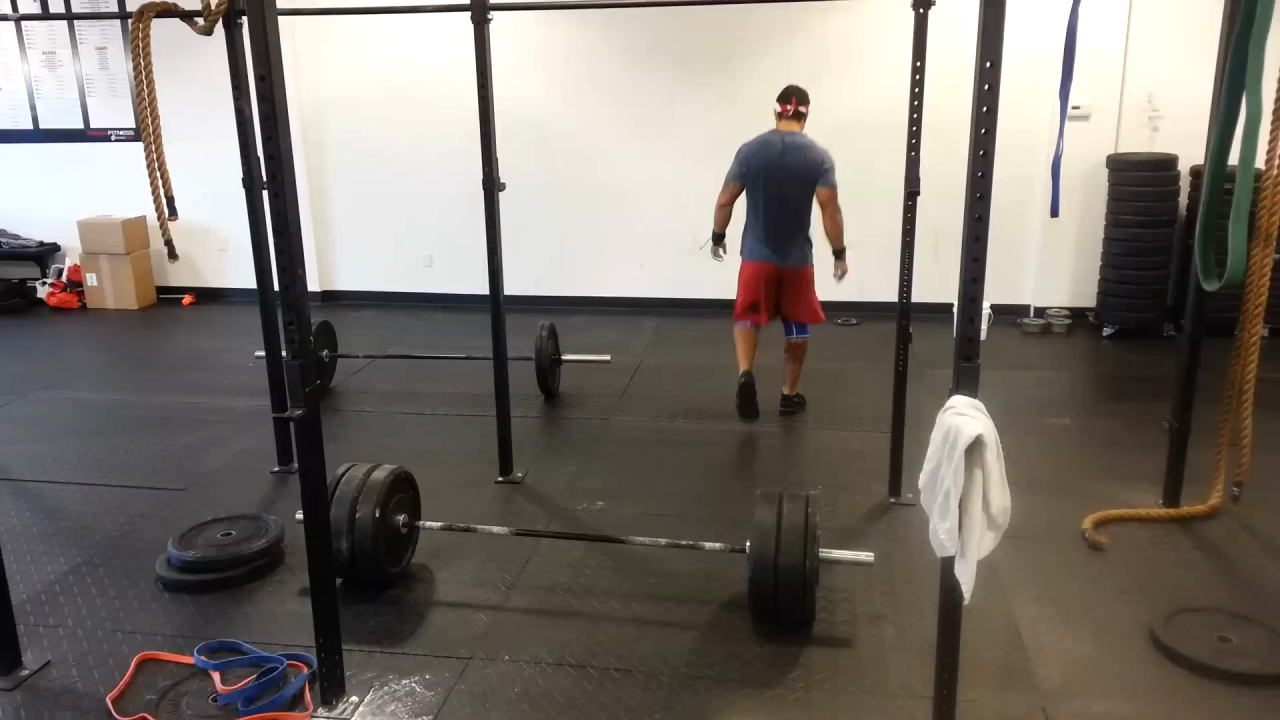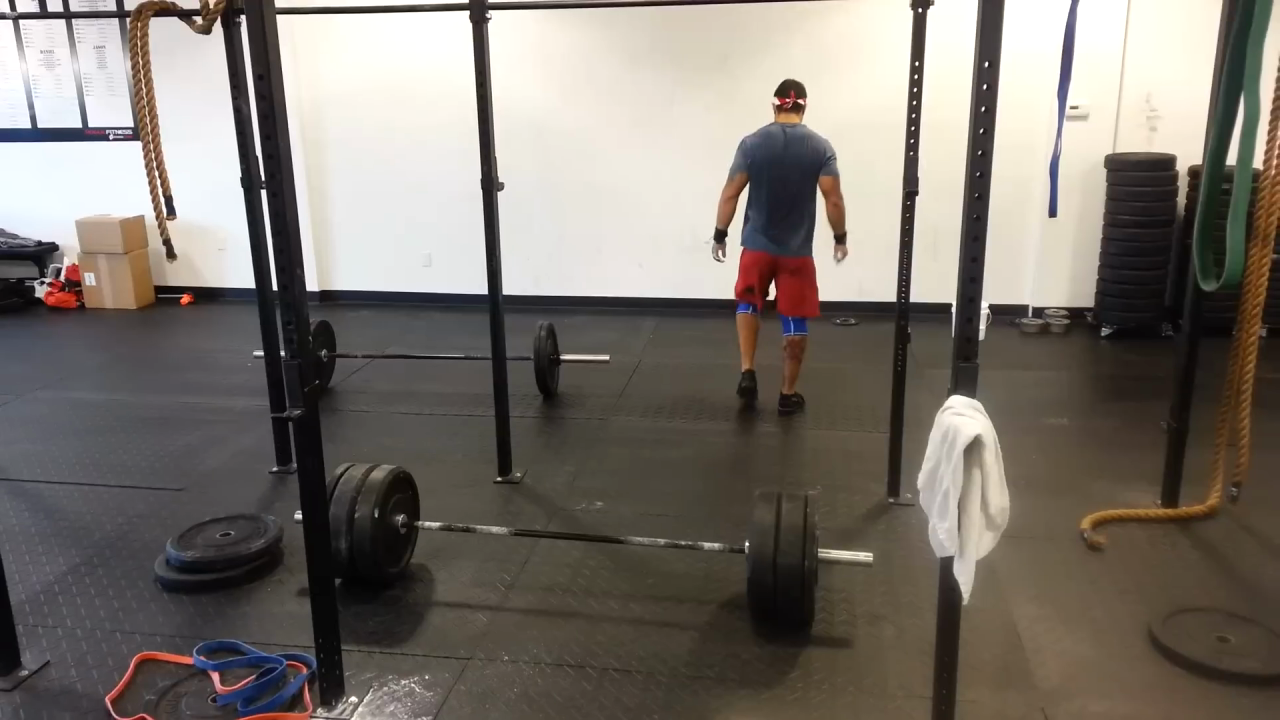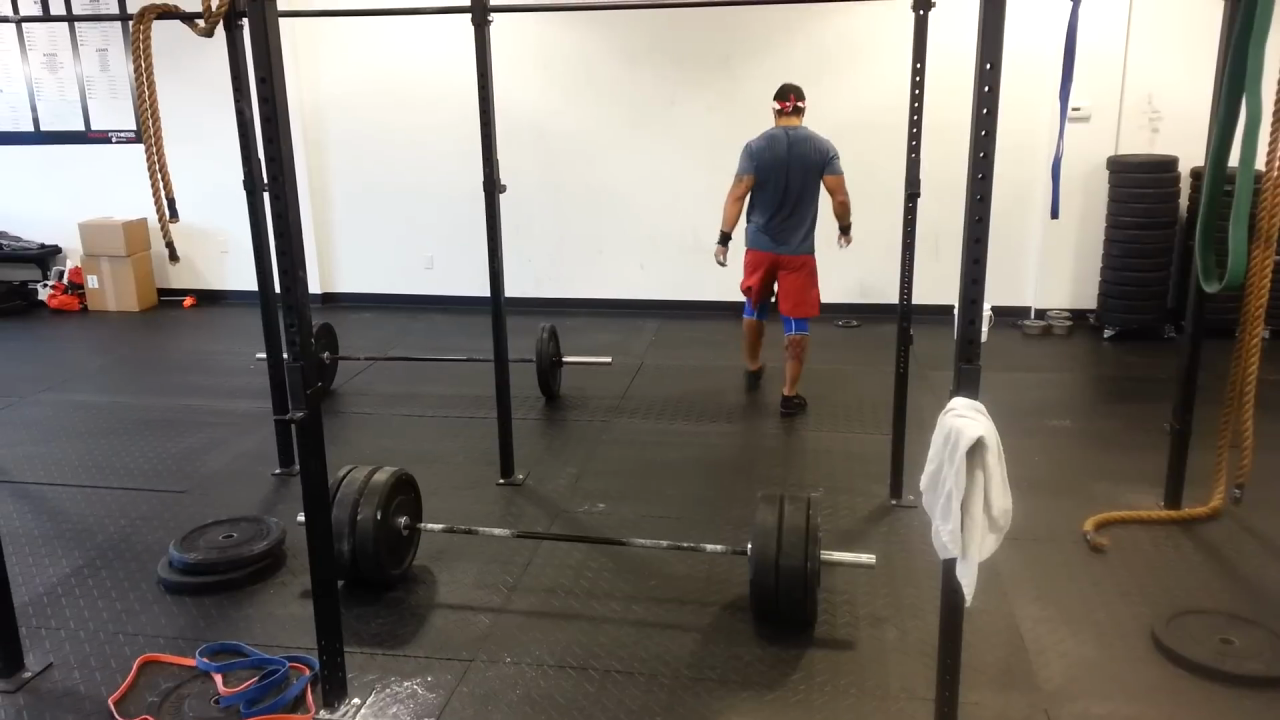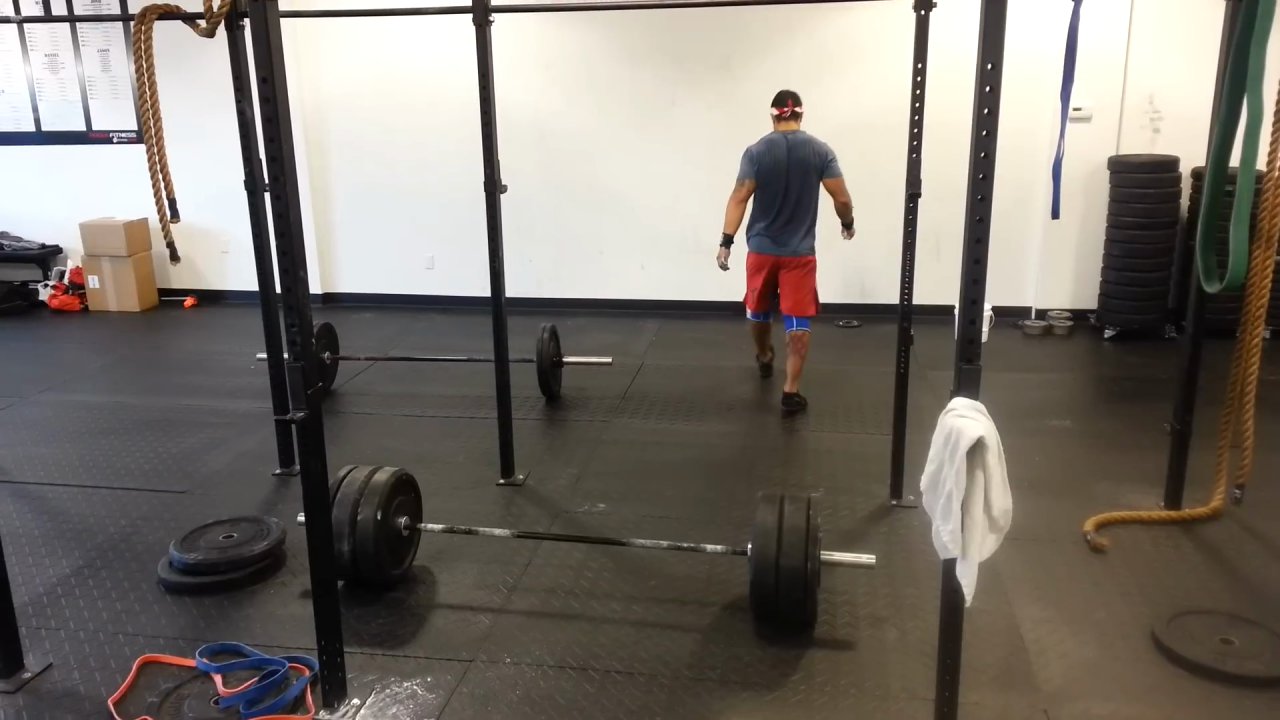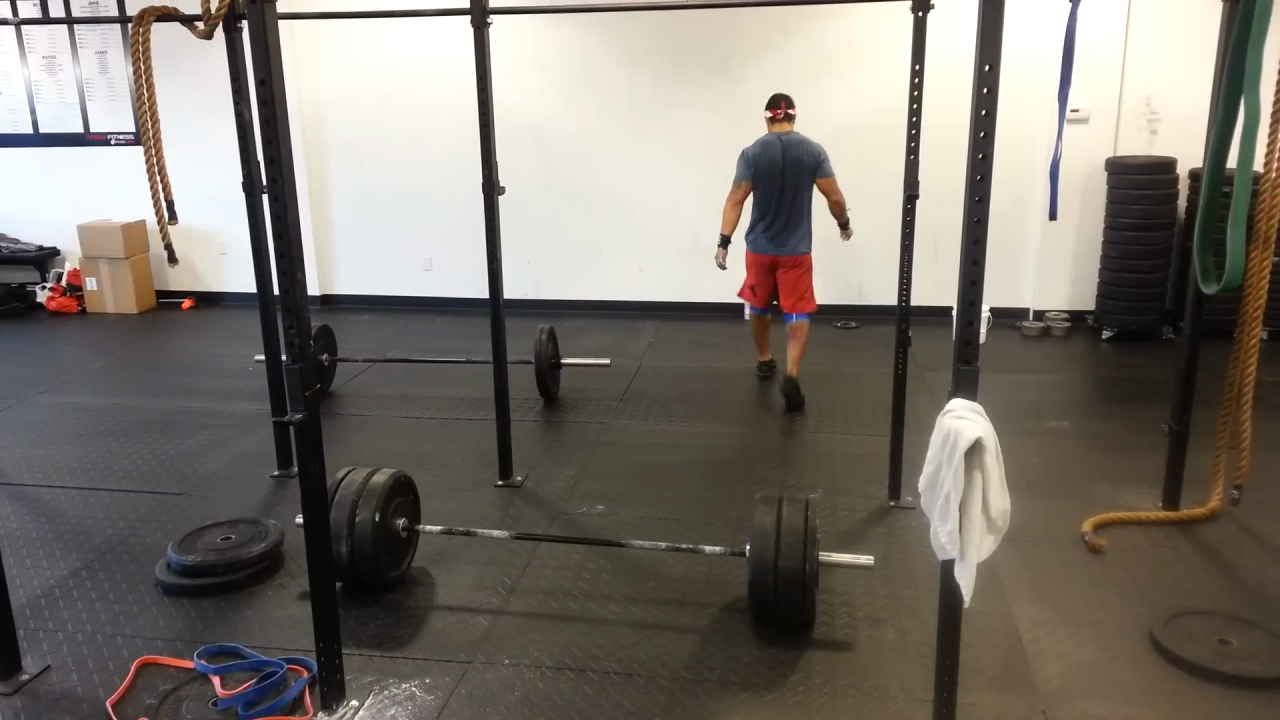
dt=0.1s
person 1, frame 1
left shoulder: (750, 150)
right shoulder: (818, 156)
left elbow: (725, 201)
right elbow: (830, 211)
left wrist: (717, 238)
right wrist: (839, 253)
left hip: (756, 255)
right hip: (797, 258)
left knee: (747, 319)
right knee: (797, 325)
left ankle: (745, 375)
right ankle: (790, 394)
person 1, frame 2
left shoulder: (752, 143)
right shoulder: (820, 147)
left elbow: (730, 193)
right elbow: (833, 199)
left wrist: (719, 236)
right wrist: (840, 237)
left hip: (756, 246)
right hip: (797, 250)
left knee: (748, 306)
right knee: (795, 321)
left ankle: (747, 371)
right ankle: (788, 394)
person 1, frame 3
left shoulder: (756, 146)
right shoulder: (822, 147)
left elbow: (737, 194)
right elbow: (840, 198)
left wrist: (723, 239)
right wrist: (845, 228)
left hip: (760, 245)
right hip: (799, 250)
left knee: (755, 307)
right knee: (797, 321)
left ankle: (753, 368)
right ankle: (790, 395)
person 1, frame 4
left shoulder: (757, 151)
right shoulder: (820, 151)
left elbow: (739, 198)
right elbow: (842, 198)
left wrist: (726, 242)
right wrist: (848, 223)
left hip: (761, 247)
right hip: (800, 251)
left knee: (759, 309)
right knee: (798, 318)
left ankle: (764, 358)
right ankle: (790, 392)
person 1, frame 5
left shoulder: (752, 153)
right shoulder: (813, 150)
left elbow: (735, 200)
right elbow: (834, 197)
left wrist: (723, 242)
right wrist: (844, 225)
left hip: (759, 246)
right hip: (796, 248)
left knee: (760, 305)
right knee: (798, 312)
left ankle: (764, 361)
right ankle: (790, 372)
